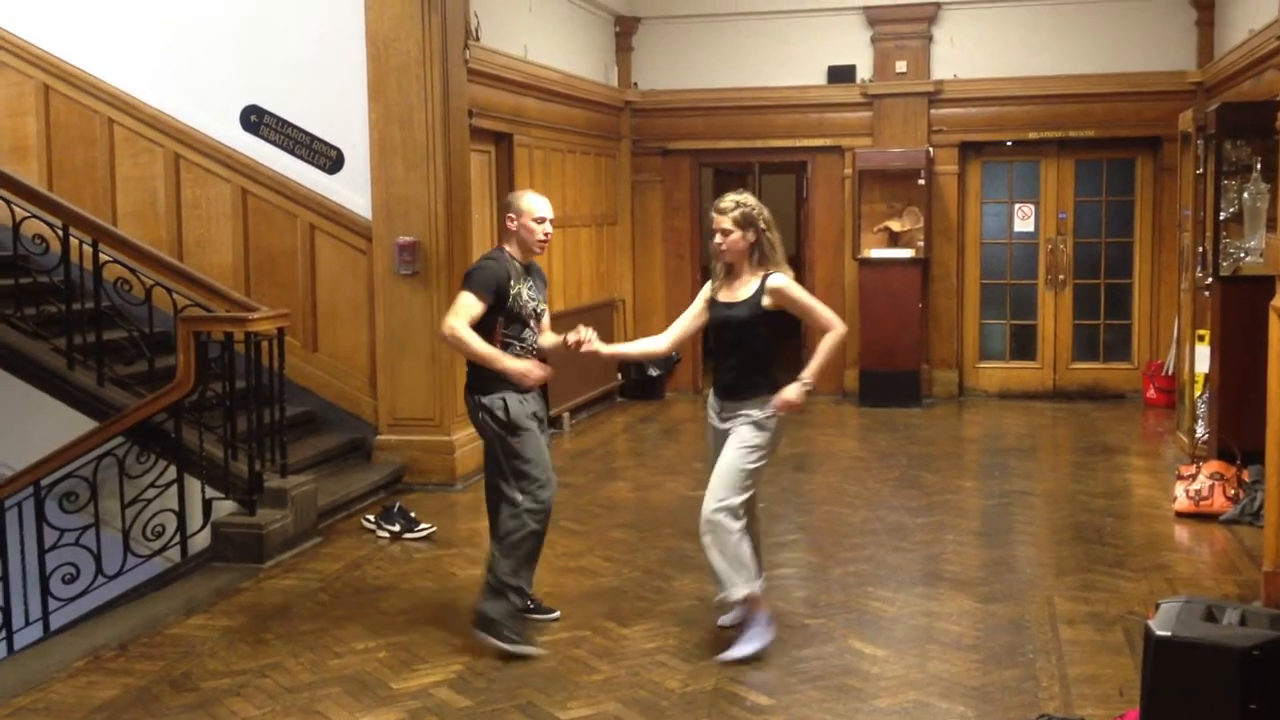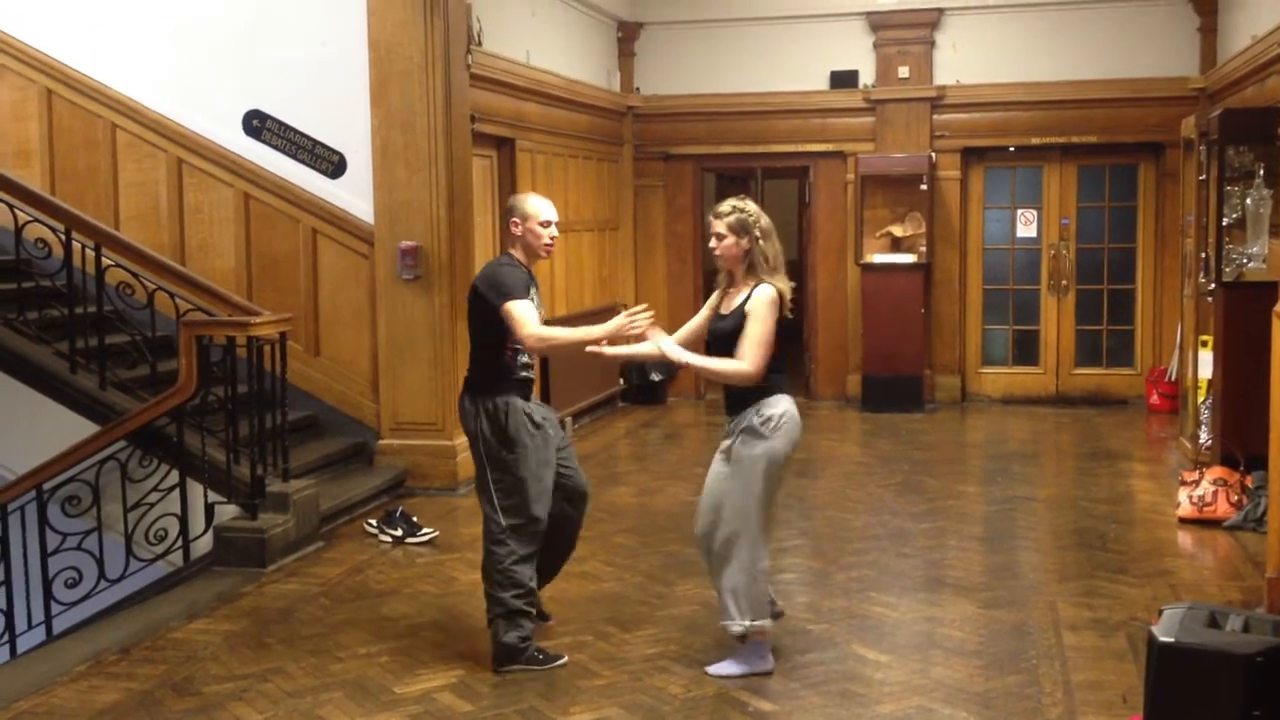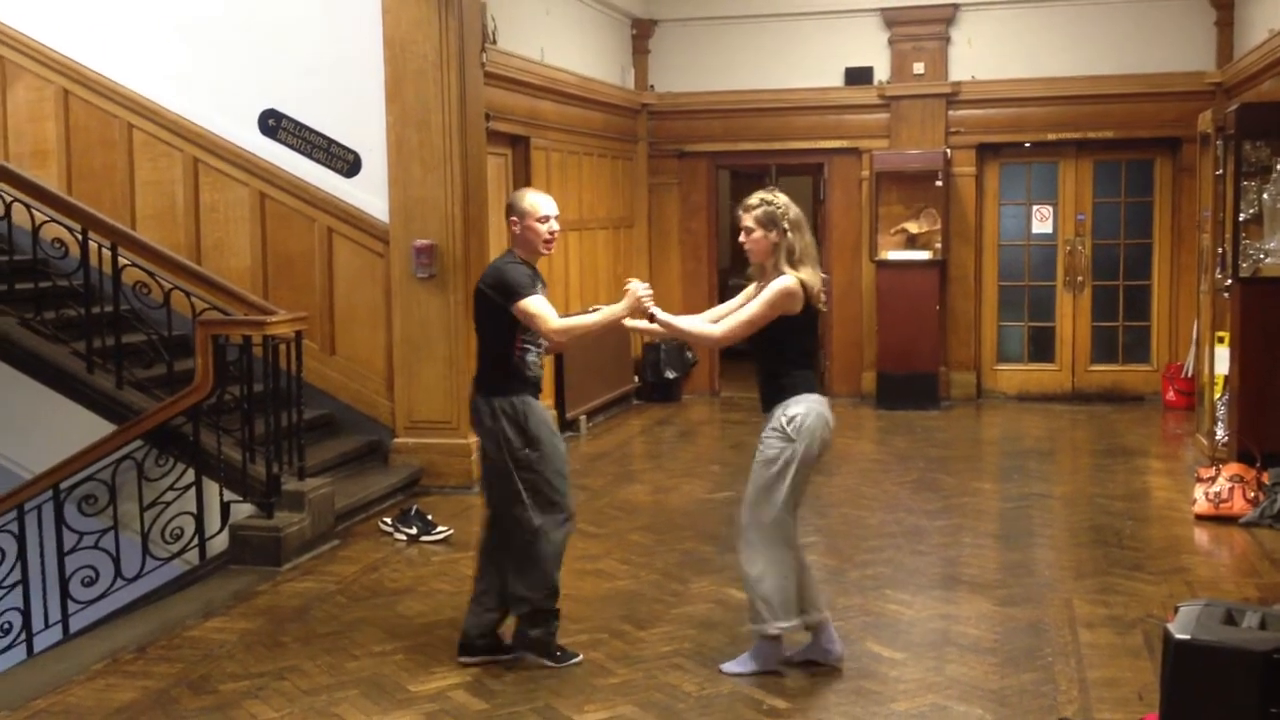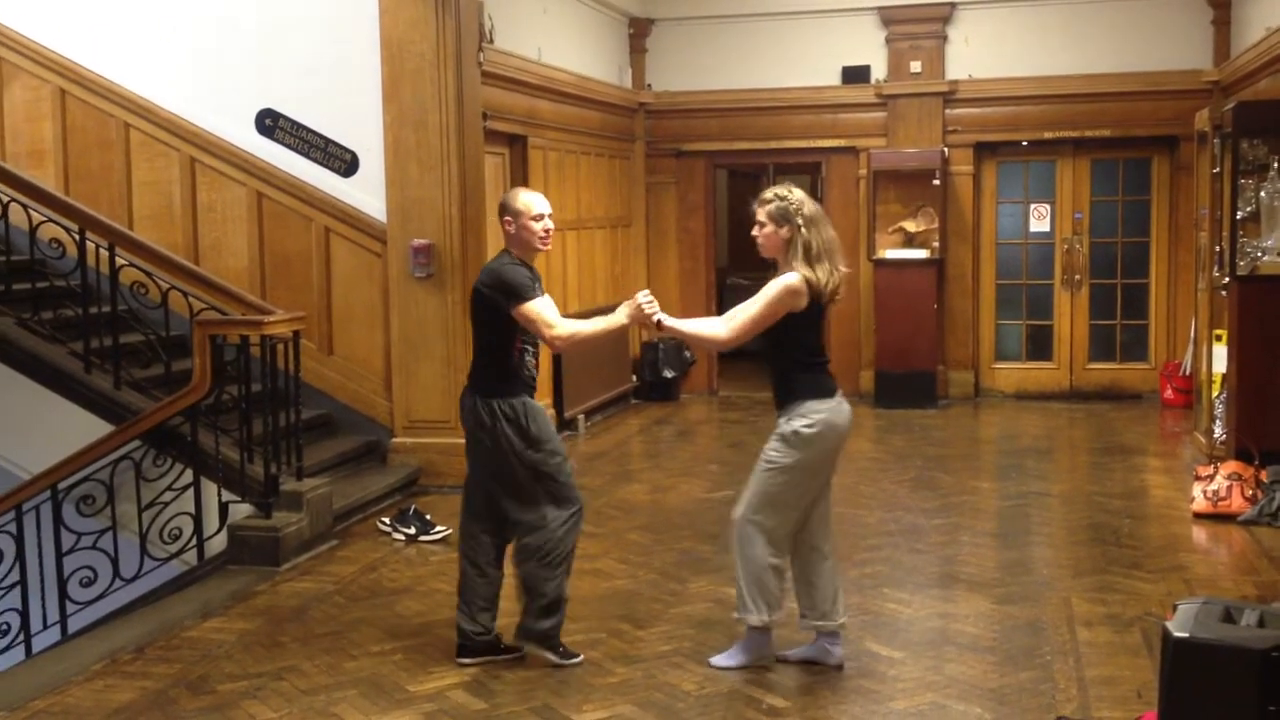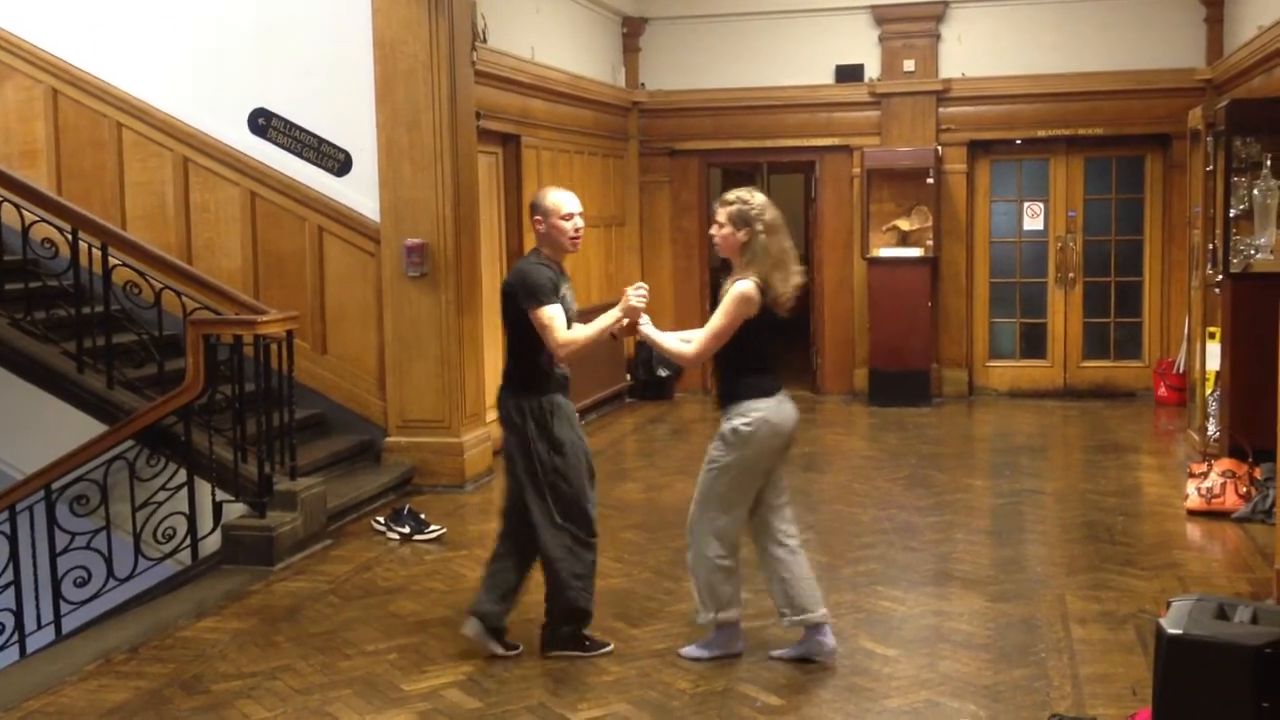
dt=0.3s
person 1, frame 1
left shoulder: (775, 285)
right shoulder: (715, 287)
left elbow: (835, 329)
right elbow: (666, 342)
left wrist: (802, 385)
right wrist: (606, 349)
left hip: (756, 414)
right hip: (718, 408)
left knee: (717, 512)
right knee: (730, 512)
left ankle: (758, 618)
right ankle: (748, 598)
person 1, frame 2
left shoulder: (764, 294)
right shoulder: (725, 294)
left elbow: (749, 369)
right elbow: (680, 341)
left wrist: (680, 357)
right wrist: (613, 350)
left hip: (767, 419)
right hip: (745, 422)
left knee: (740, 531)
right knee: (715, 527)
left ankle: (755, 646)
right ankle: (759, 604)
person 1, frame 3
left shoulder: (787, 286)
right shoulder: (765, 285)
left elbow: (717, 335)
right elbow: (706, 319)
left wrist: (656, 315)
right wrist: (644, 324)
left hip: (797, 417)
right hip: (787, 417)
left knee: (765, 531)
right knee: (769, 530)
left ankle: (770, 644)
right ankle: (821, 637)
person 1, frame 4
left shoulder: (791, 285)
right shoulder: (796, 281)
left elbow: (727, 336)
right elbow: (728, 320)
left wrist: (667, 323)
right wrist: (668, 322)
left hip: (808, 418)
right hip: (821, 412)
left knee: (757, 523)
right knee: (810, 531)
left ankle: (759, 634)
right ankle: (827, 638)
person 1, frame 5
left shoulder: (745, 289)
right shoulder: (756, 284)
left elbow: (695, 354)
right elbow: (711, 338)
left wrist: (647, 331)
right wrist: (654, 329)
left hip: (752, 417)
right hip: (772, 411)
left knee: (710, 527)
right knee: (774, 527)
left ankle: (726, 630)
right ankle: (815, 631)
person 2, frame 1
left shoulder: (535, 274)
right shoulder: (492, 271)
right elbow: (452, 328)
left wrist: (569, 339)
right wrist: (507, 364)
left hip: (527, 398)
right hip: (499, 399)
left knee: (517, 498)
right knee: (533, 497)
left ankle: (516, 595)
right ankle: (496, 614)
person 2, frame 2
left shoulder: (523, 276)
right shoulder: (502, 276)
right elbow: (531, 337)
left wrist: (590, 338)
right wrist: (608, 329)
left hip: (520, 405)
right hip: (495, 408)
left knee: (570, 492)
right knee: (515, 520)
left ankle: (520, 594)
right ankle: (512, 644)
person 2, frame 3
left shoulder: (528, 275)
right shoulder: (507, 275)
left elbow: (543, 337)
right elbow: (553, 329)
left wrist: (605, 318)
right wrist: (621, 309)
left hip: (516, 404)
right hip: (507, 407)
left knee: (513, 519)
right knee: (547, 515)
left ankle: (480, 636)
right ankle: (535, 634)
person 2, frame 4
left shoulder: (523, 274)
right shoulder: (506, 275)
left elbow: (556, 331)
right elbow: (558, 336)
left wrist: (616, 317)
right wrist: (623, 316)
left hip: (491, 405)
right hip: (504, 408)
left knee: (487, 522)
right knee: (558, 511)
left ankle: (475, 636)
right ankle: (539, 625)
person 2, frame 5
left shoulder: (552, 271)
right shoulder: (533, 275)
left elbow: (568, 333)
right elbow: (561, 345)
left wrist: (619, 325)
right wrist: (618, 313)
left hip: (536, 402)
right hip: (537, 405)
left knee: (528, 517)
right knee: (568, 518)
left ankle: (488, 617)
right ankle: (564, 631)
